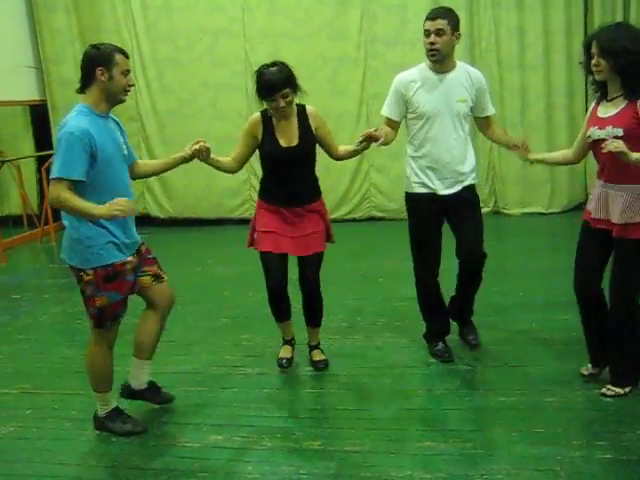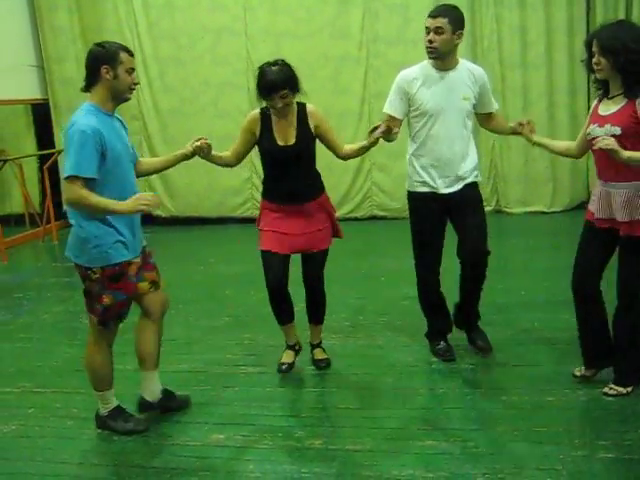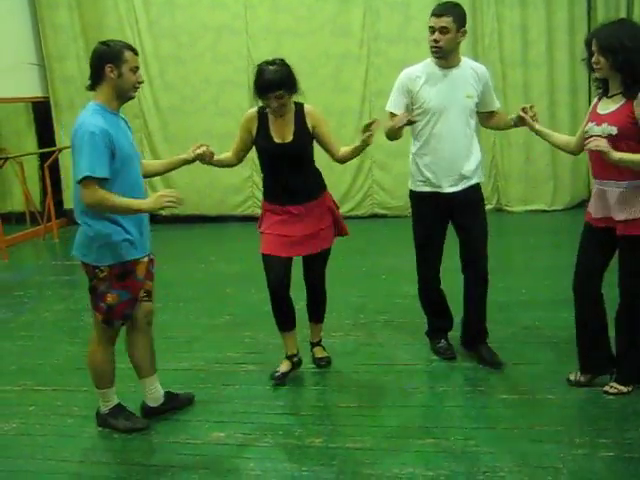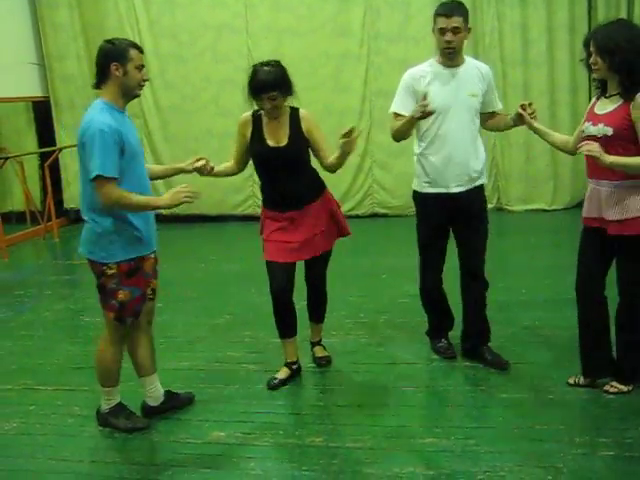
dt=0.1s
person 1, frame 1
left shoulder: (112, 124)
right shoulder: (76, 129)
left elbow: (133, 168)
right elbow: (57, 193)
left wrist: (182, 158)
right wrist: (100, 210)
left hip: (126, 241)
right hip: (96, 251)
left knee: (162, 298)
right knee: (104, 332)
left ankle: (139, 382)
right ankle: (105, 411)
person 1, frame 2
left shoulder: (115, 122)
right shoulder: (85, 128)
left elbow: (134, 166)
right elbow: (72, 193)
left wrist: (183, 155)
right wrist: (121, 207)
left hip: (130, 242)
right hip: (101, 251)
left knee: (155, 308)
right knee: (104, 332)
left ankle: (152, 394)
right ankle: (107, 410)
person 1, frame 3
left shoulder: (117, 120)
right shoulder: (93, 127)
right elbow: (91, 195)
left wrist: (184, 159)
right wrist: (147, 205)
left hip: (133, 245)
right hip: (108, 250)
left knee: (141, 320)
right knee: (108, 330)
left ankle: (154, 398)
right ankle: (108, 408)
person 1, frame 4
left shoulder: (120, 118)
right shoulder: (101, 125)
right elbow: (107, 194)
left wrist: (181, 167)
right wrist: (161, 202)
left hip: (138, 243)
right hip: (115, 248)
left knee: (142, 320)
right knee: (118, 329)
left ankle: (154, 397)
right ankle: (109, 407)
person 2, frame 1
right shoulder: (597, 104)
right elbow: (574, 155)
right wrist: (534, 156)
right hip: (600, 203)
right knee: (584, 282)
right ankle: (602, 353)
person 2, frame 2
right shoulder: (599, 102)
right elbow: (577, 149)
right wrist: (536, 139)
right hip: (602, 203)
right knee: (582, 281)
right ankle: (597, 355)
person 2, frame 3
right shoulder: (600, 100)
right elbow: (576, 145)
right wrist: (535, 128)
right hip: (601, 204)
right knee: (584, 284)
right ankle: (595, 362)
person 2, frame 4
right shoulder: (598, 100)
right elbow: (573, 145)
left wrist: (606, 158)
right wrist: (534, 126)
right hip: (597, 205)
right knee: (587, 287)
right ankle: (597, 366)
person 3, frame 1
left shoulder: (473, 78)
right shoulder: (405, 82)
left elbow: (485, 123)
right elbow: (390, 127)
left wrist: (509, 141)
right wrist: (381, 137)
left hip: (462, 184)
right hip: (421, 189)
left knee: (473, 255)
right knee: (426, 267)
left ankle: (460, 313)
right ankle: (436, 332)
person 3, frame 2
left shoulder: (475, 76)
right shoulder: (408, 79)
left elbow: (488, 119)
right elbow: (391, 124)
left wrist: (514, 128)
right wrist: (387, 131)
left hip: (464, 183)
right hip: (423, 188)
left knee: (476, 254)
right knee: (427, 267)
left ankle: (468, 318)
right ankle: (438, 331)
person 3, frame 3
left shoulder: (478, 73)
right shoulder: (411, 77)
left elbow: (489, 117)
right elbow: (390, 131)
left wrist: (515, 121)
right wrist: (401, 122)
left hip: (467, 186)
right hip: (426, 188)
left knee: (477, 264)
right knee: (429, 267)
left ankle: (475, 338)
right ankle: (438, 331)
person 3, frame 4
left shoulder: (481, 73)
right shoulder: (416, 77)
right elbow: (396, 132)
left wrist: (516, 120)
right wrist: (413, 119)
left hip: (471, 187)
right hip: (430, 190)
left knee: (474, 269)
right knee: (431, 269)
left ankle: (476, 341)
right ankle: (439, 331)
person 4, frame 1
left shoulder: (310, 116)
right shoulder: (256, 123)
left elbow: (337, 153)
right elbow: (234, 165)
left wrist: (363, 145)
right wrist: (207, 159)
left hip: (309, 212)
right hip: (272, 213)
left knee: (310, 282)
right knee: (275, 283)
left ankle: (314, 344)
right ankle: (287, 338)
person 4, frame 2
left shoulder: (310, 115)
right shoulder: (255, 120)
left elbow: (341, 152)
right elbow: (233, 158)
left wrist: (369, 143)
right wrist: (207, 155)
left hip: (314, 209)
right hip: (276, 212)
left knee: (314, 279)
right knee: (275, 283)
left ankle: (316, 343)
right ankle: (291, 343)
person 4, frame 3
left shoulder: (308, 114)
right shoulder: (252, 119)
left elbow: (340, 155)
right elbow: (235, 156)
left wrist: (363, 143)
right wrist: (209, 159)
left hip: (315, 208)
right hip: (277, 213)
left knee: (315, 279)
right knee: (276, 284)
left ankle: (316, 341)
right ankle: (291, 355)
person 4, frame 4
left shoulder: (302, 118)
right shoulder: (247, 123)
left elbow: (330, 164)
right elbow: (237, 165)
left wrist: (346, 150)
right wrist: (210, 170)
left hip: (316, 211)
right hip: (277, 218)
left knee: (316, 281)
right knee: (279, 290)
left ankle: (316, 341)
right ankle: (290, 361)
